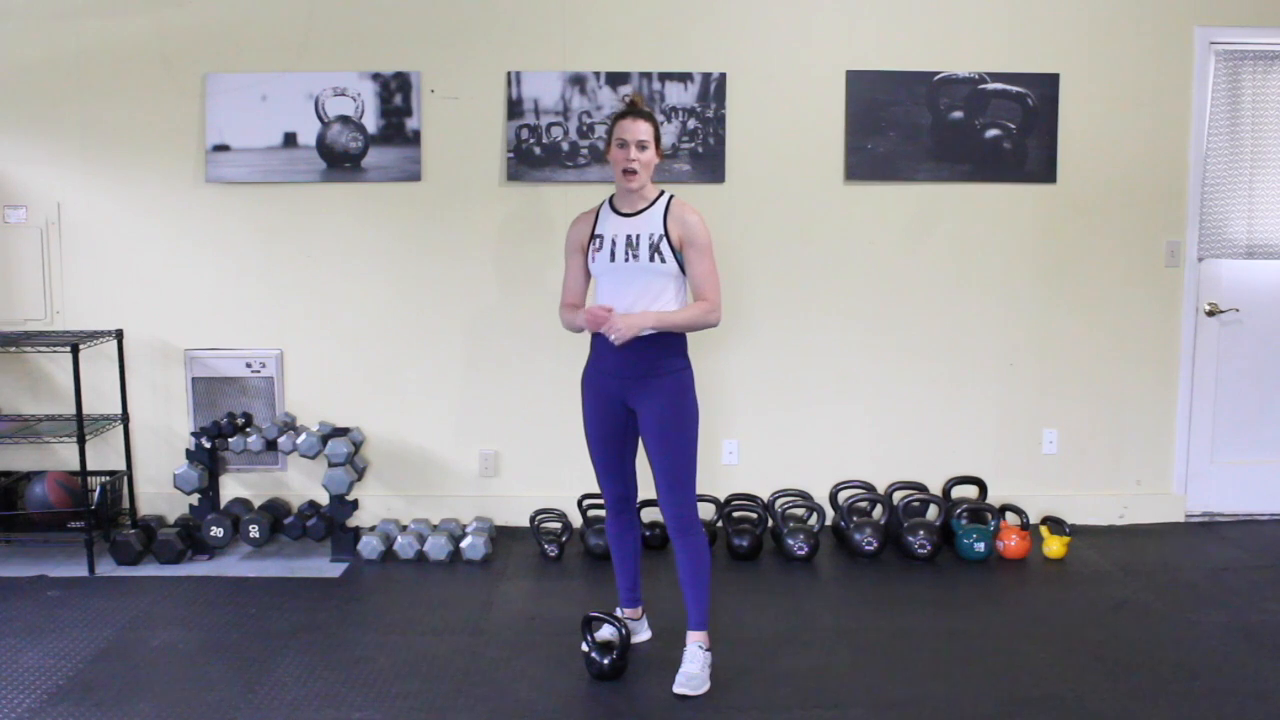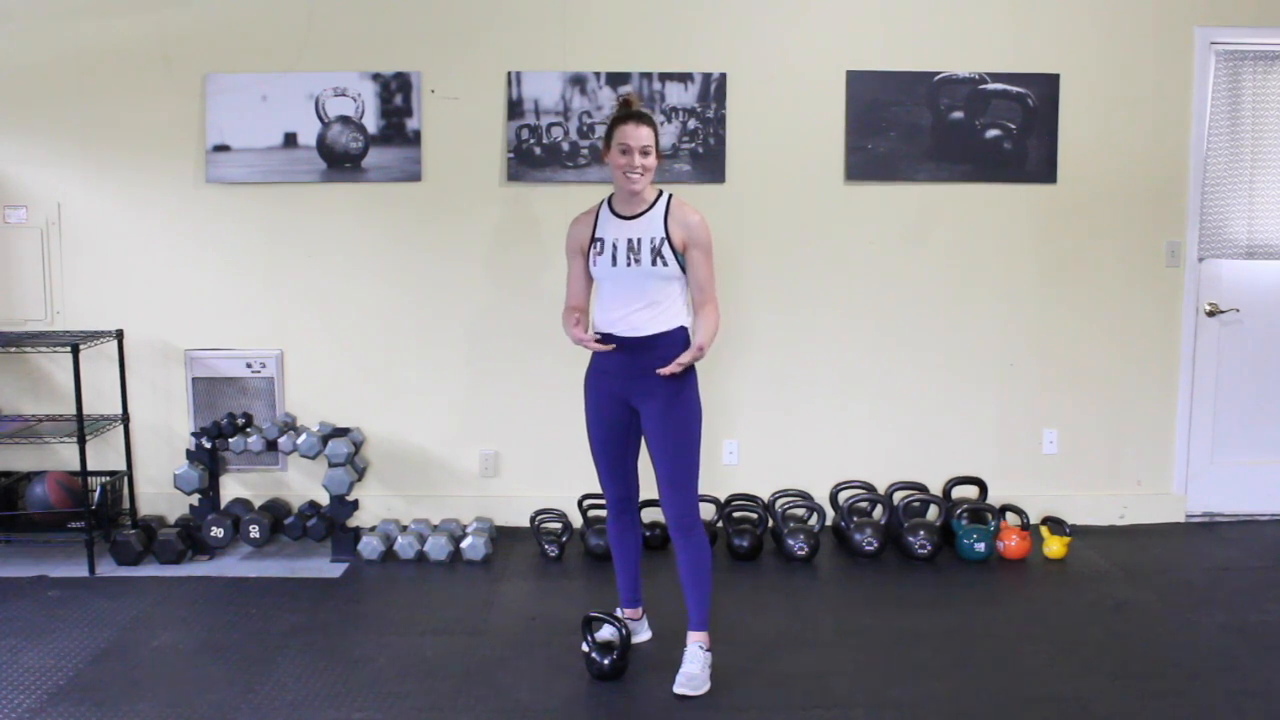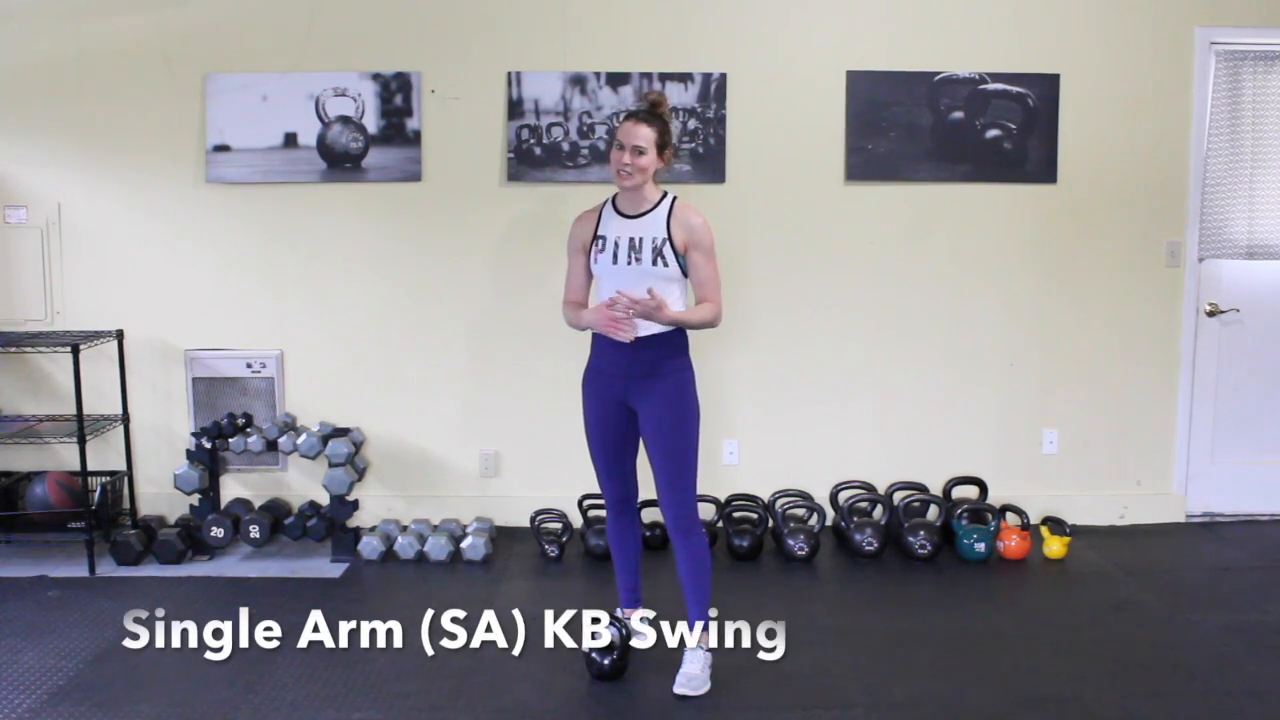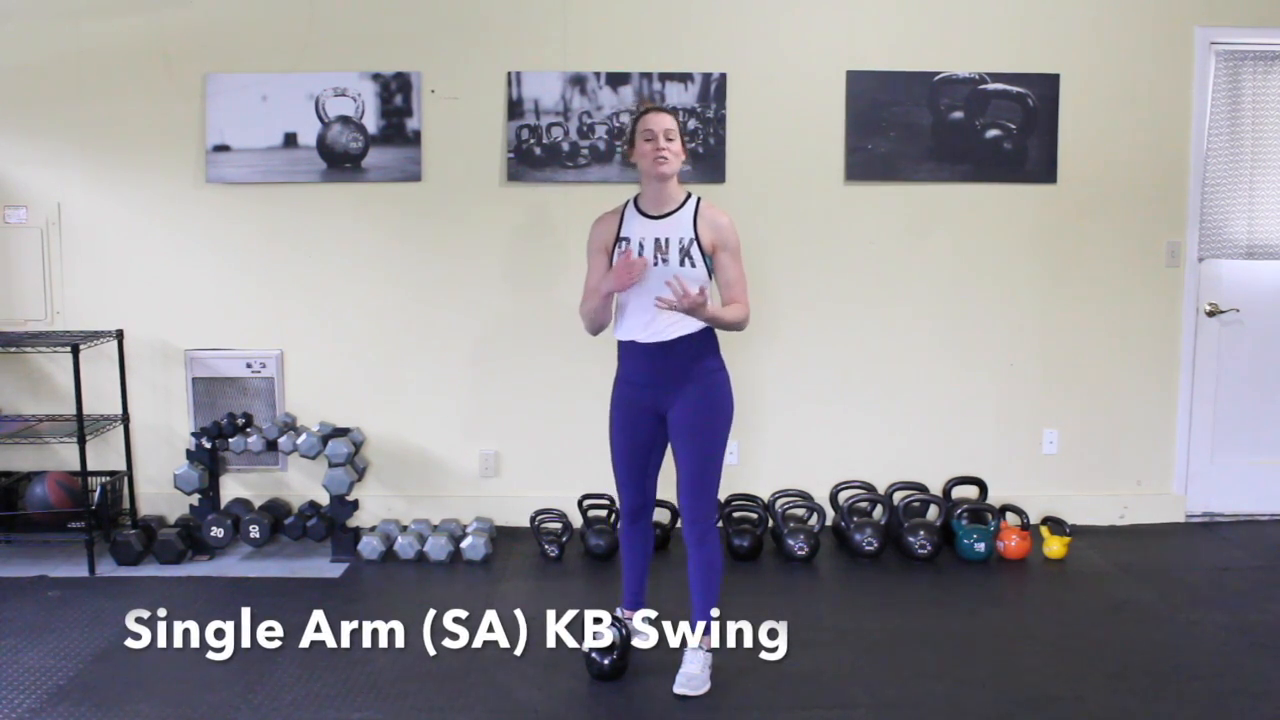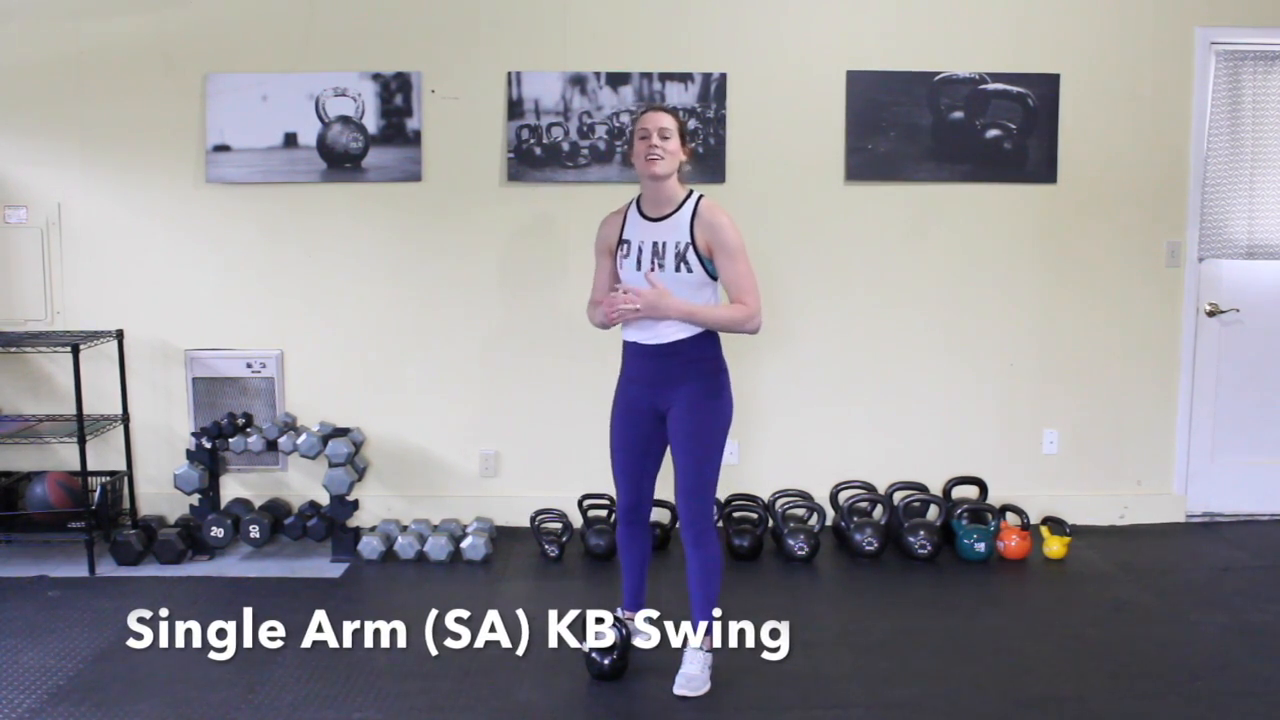
dt=1s
person 1, frame 1
left shoulder: (683, 218)
right shoulder: (586, 224)
left elbow: (710, 309)
right elbow: (566, 308)
left wrist: (645, 317)
right wrist: (585, 317)
left hip: (664, 371)
right hip: (603, 373)
left knee: (679, 509)
right knee: (617, 501)
left ankle: (698, 643)
right ankle: (631, 615)
person 1, frame 2
left shoulder: (685, 220)
right shoulder: (586, 226)
left elbow: (706, 304)
right elbow: (575, 306)
left wrist: (699, 346)
right wrist: (577, 331)
left hip: (667, 370)
right hip: (607, 372)
left knee: (682, 510)
right knee: (619, 503)
left ankle: (699, 644)
right ankle: (631, 616)
person 1, frame 3
left shoulder: (687, 222)
right shoulder: (588, 224)
left elbow: (712, 310)
right elbow: (570, 307)
left wrist: (665, 313)
right wrist: (593, 317)
left hip: (665, 372)
right hip: (604, 373)
left knee: (680, 512)
right knee: (618, 503)
left ankle: (699, 644)
right ankle: (630, 616)
person 1, frame 4
left shoulder: (711, 221)
right shoulder: (608, 226)
left elbow: (740, 313)
right elbow: (591, 321)
left wrist: (702, 309)
right wrist: (612, 288)
left hip: (698, 378)
right hip: (634, 380)
left knee: (697, 515)
right knee: (633, 507)
left ankle: (700, 645)
right ankle: (630, 616)
person 1, frame 5
left shoulder: (711, 221)
right shoulder: (614, 225)
left elbow: (751, 317)
right elbow: (596, 308)
left wrist: (674, 307)
right wrist: (609, 311)
left hip: (698, 379)
right hip: (636, 378)
left knee: (694, 514)
right knee: (630, 506)
left ankle: (700, 647)
right ankle: (631, 619)
